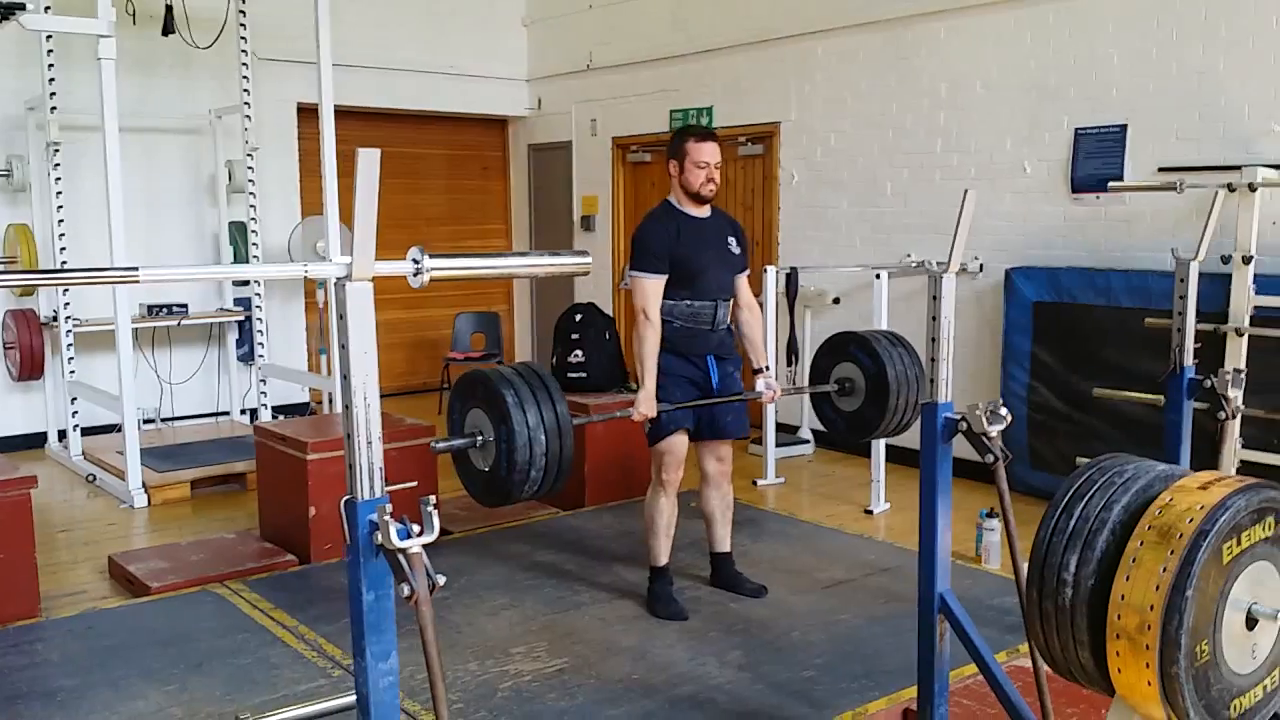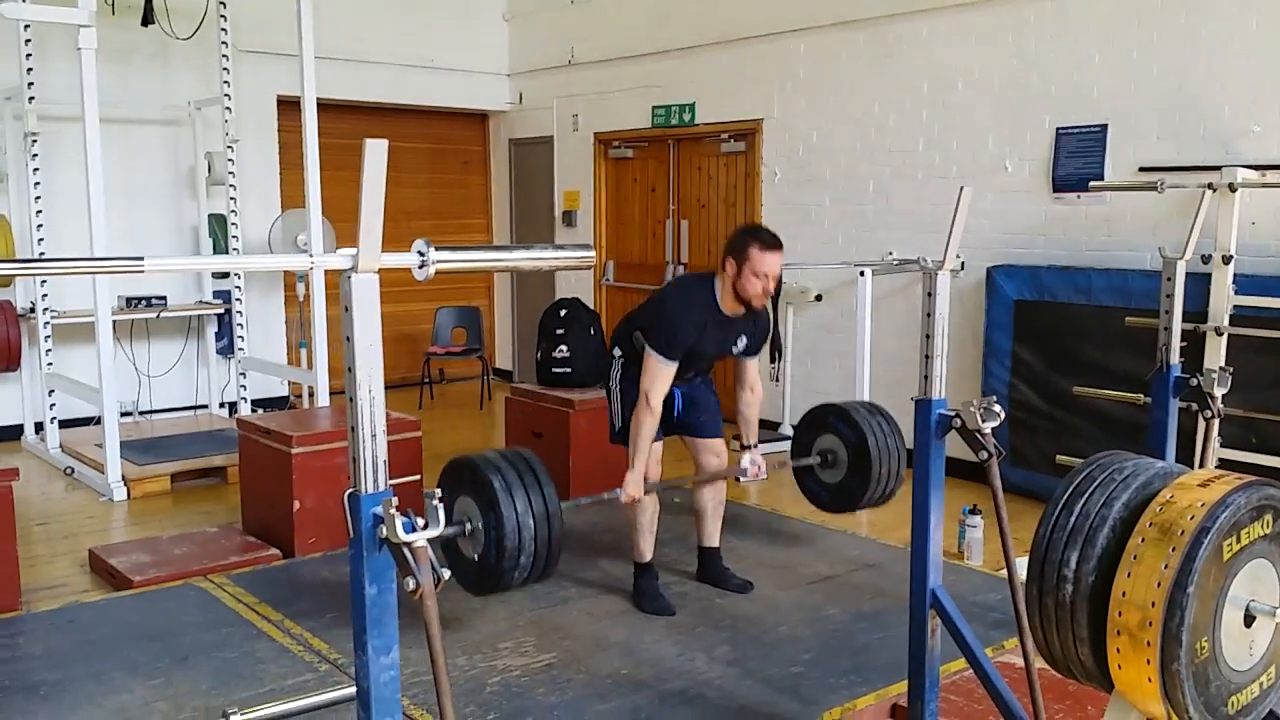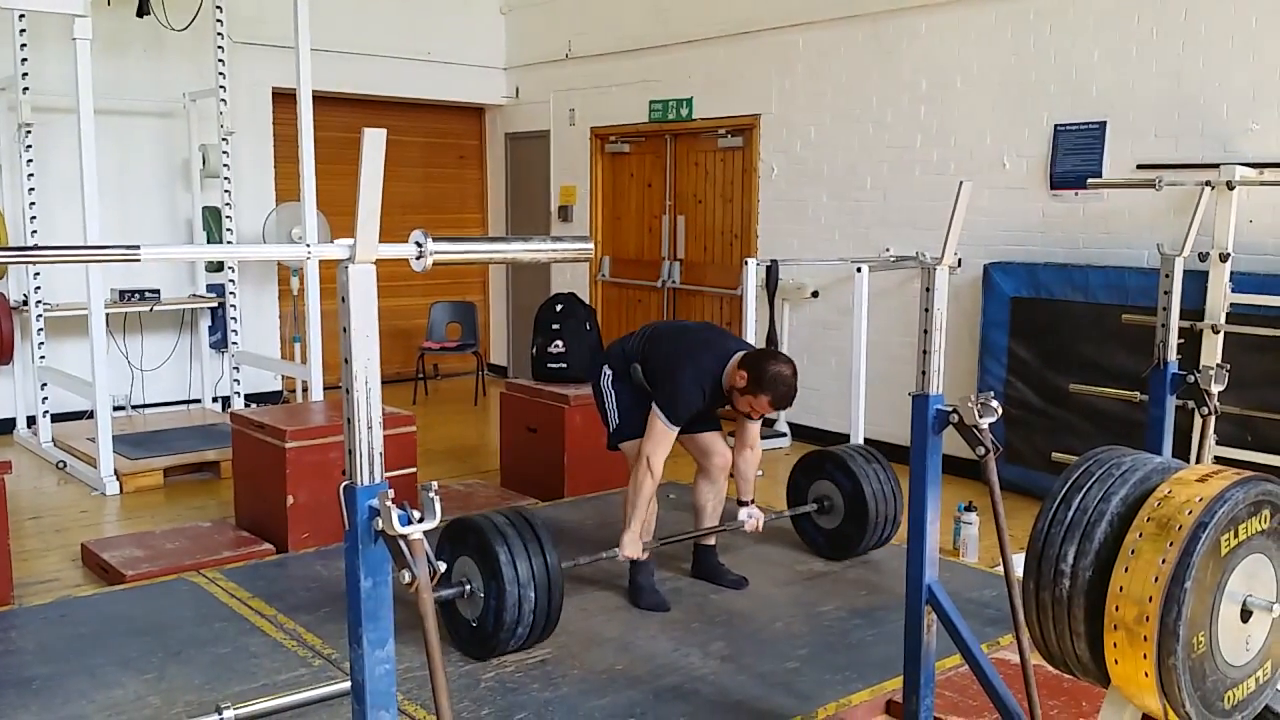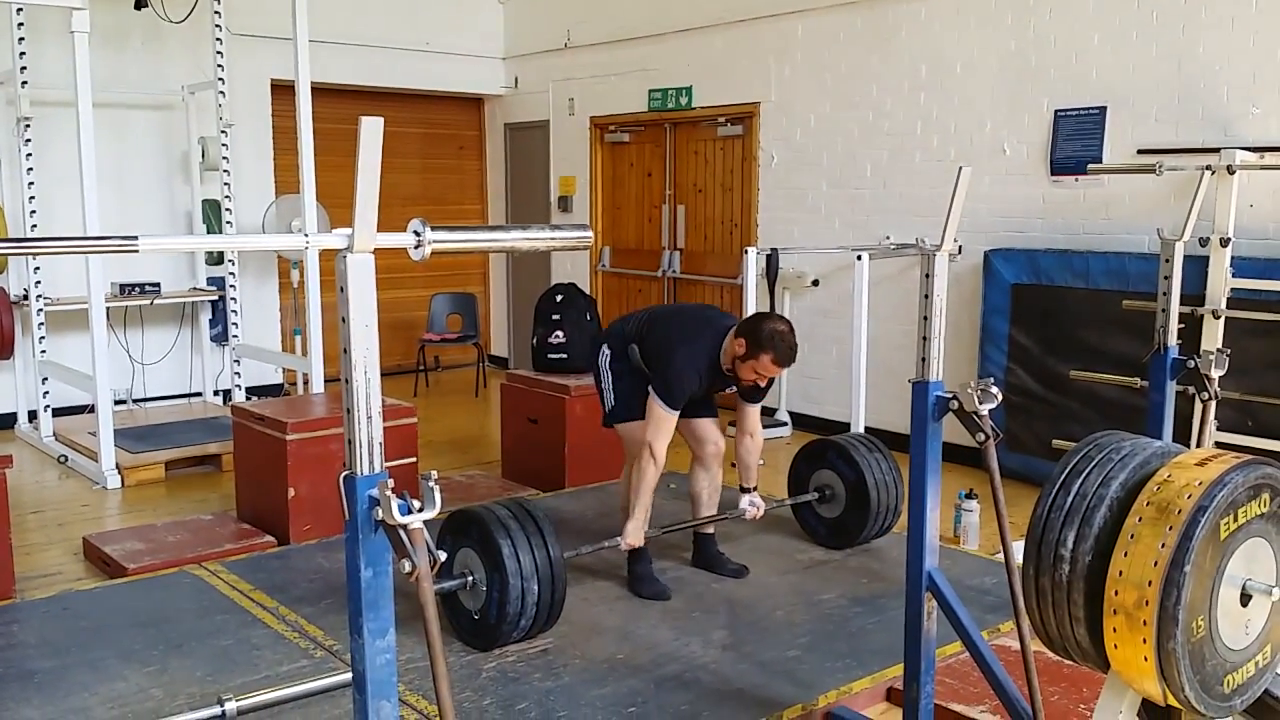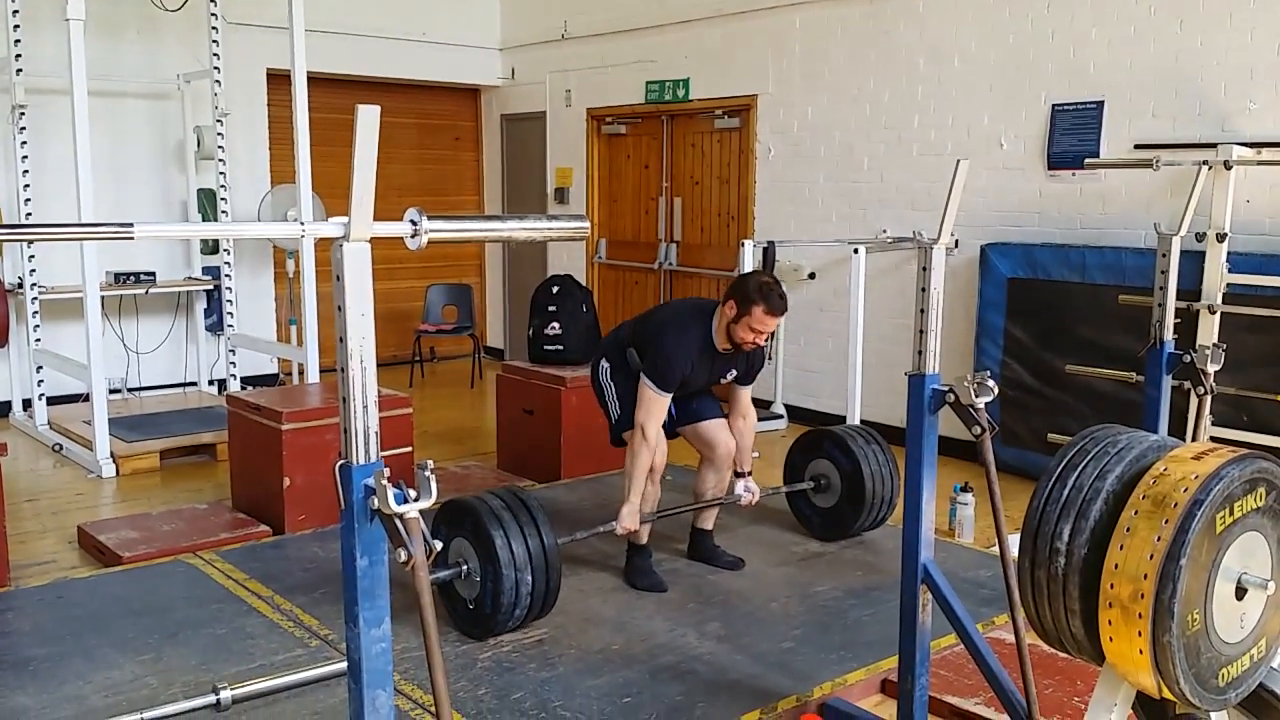
dt=0.5s
person 1, frame 1
left shoulder: (729, 228)
right shoulder: (657, 229)
left elbow: (745, 303)
right elbow: (646, 313)
left wrist: (761, 369)
right wrist: (647, 388)
left hip: (722, 360)
right hip: (672, 363)
left knee: (719, 468)
right knee: (670, 472)
left ankle: (723, 566)
right ankle: (659, 581)
person 1, frame 2
left shoulder: (757, 320)
right shoulder: (683, 307)
left elbow: (749, 386)
right elbow: (651, 396)
left wrist: (750, 447)
right wrist: (636, 469)
left hip: (691, 373)
right hip: (634, 364)
left knee: (716, 459)
right knee: (650, 473)
left ankle: (710, 561)
right ankle: (644, 577)
person 1, frame 3
left shoulder: (758, 377)
right shoulder: (690, 381)
left elbow: (748, 447)
right elbow: (651, 459)
left wrist: (747, 503)
right wrist: (631, 532)
left hip: (667, 375)
right hip: (623, 377)
left knee: (718, 460)
right knee: (648, 469)
left ankle: (705, 557)
right ankle: (641, 573)
person 1, frame 4
left shoulder: (758, 361)
right shoulder: (686, 359)
left elbow: (749, 430)
right elbow: (654, 444)
left wrist: (749, 491)
right wrist: (634, 521)
right hip: (624, 359)
left knee: (711, 448)
right knee: (643, 454)
left ankle: (704, 545)
right ankle: (638, 560)
person 1, frame 5
left shoulder: (750, 350)
right shoulder: (679, 341)
left elbow: (743, 412)
right elbow: (647, 429)
left wrist: (744, 475)
right wrist: (630, 505)
right hip: (623, 371)
left knee: (723, 448)
right knee: (655, 457)
left ankle: (701, 541)
right ankle: (638, 555)
